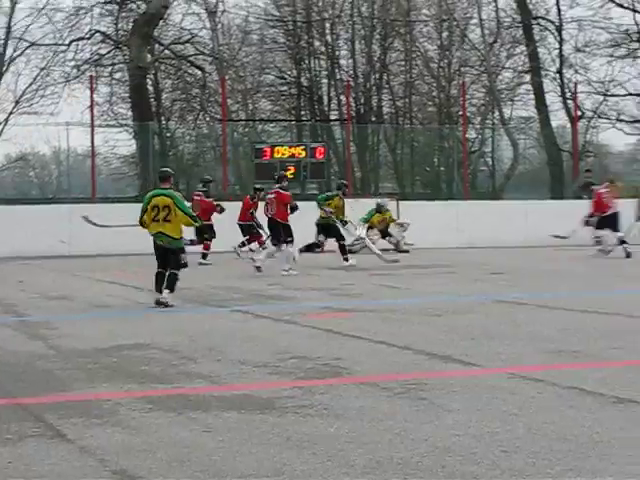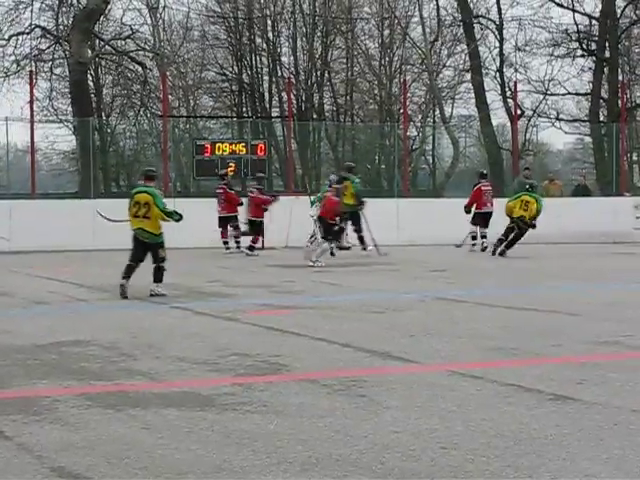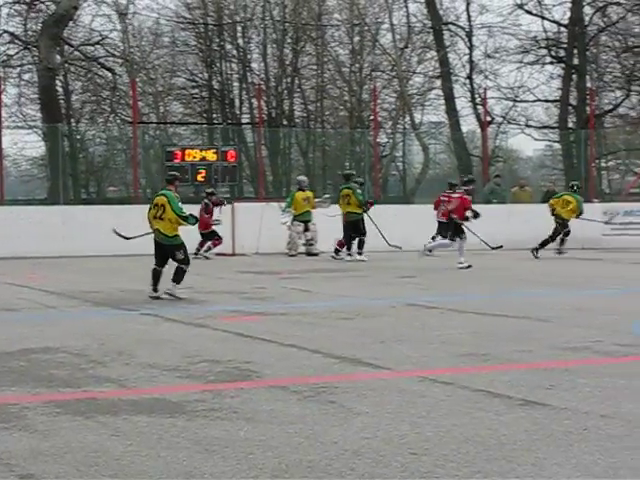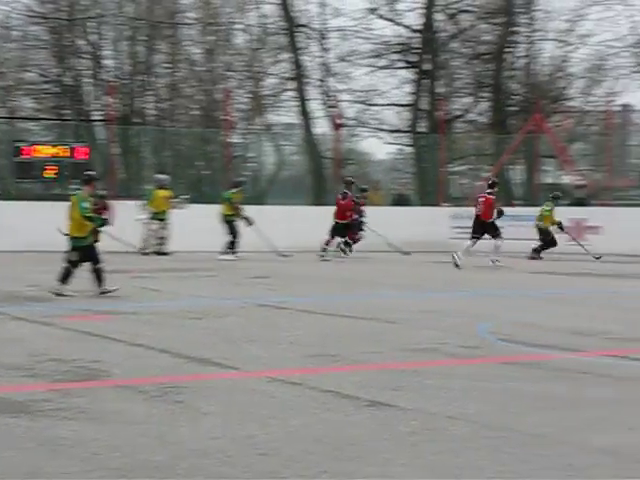
dt=0.7s
person 1, frame 1
left shoulder: (150, 196)
right shoulder: (175, 196)
left elbow: (144, 219)
right elbow: (189, 217)
left wrist: (148, 226)
right wrist: (195, 221)
left hip: (158, 238)
right hip: (174, 239)
left knee: (162, 267)
right knee: (174, 268)
left ankle: (159, 295)
right ankle: (165, 296)
person 1, frame 2
left shoulder: (134, 193)
right shoulder: (155, 193)
left elbow: (131, 212)
right elbow: (163, 212)
right wrist: (176, 216)
left hip: (138, 232)
right hip: (153, 233)
left knee: (134, 260)
right knee: (159, 261)
left ankle: (124, 281)
right ankle: (156, 288)
person 1, frame 3
left shoulder: (157, 196)
right shoulder: (172, 196)
left elbow: (150, 215)
right elbow: (179, 216)
left wrist: (155, 227)
right wrist: (192, 219)
left hip: (158, 235)
right hip: (170, 236)
left knee: (159, 263)
right knee: (184, 262)
left ankle: (154, 291)
right ankle: (173, 287)
person 1, frame 4
left shoulder: (84, 196)
right shoulder: (82, 197)
left elbow: (75, 215)
right elbow: (83, 216)
right wrist: (100, 220)
left hip: (86, 236)
right hip: (80, 237)
left knee: (95, 260)
right knee: (72, 263)
left ankle: (102, 287)
right ankle: (59, 287)
